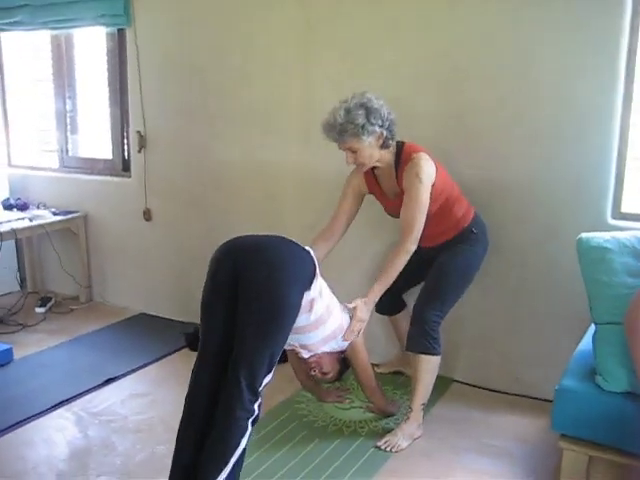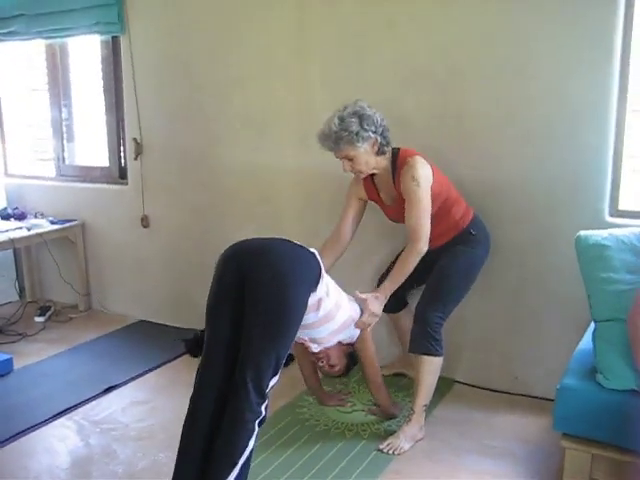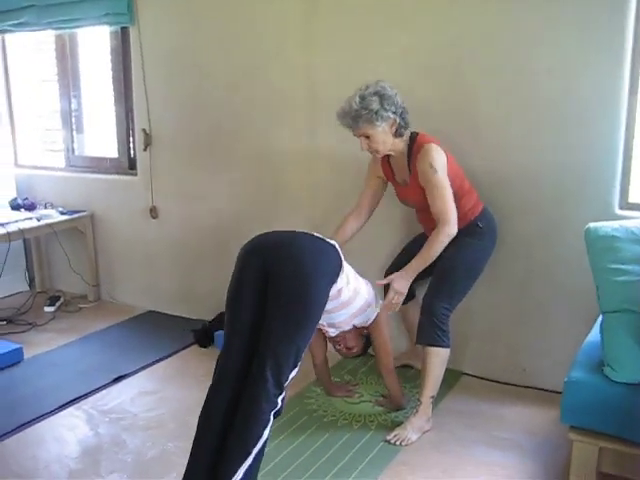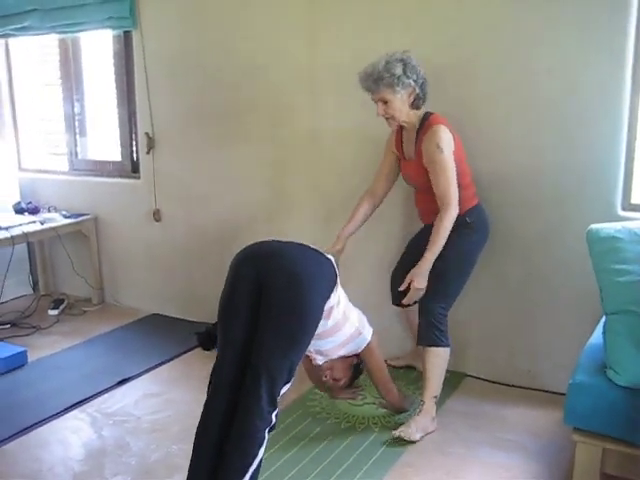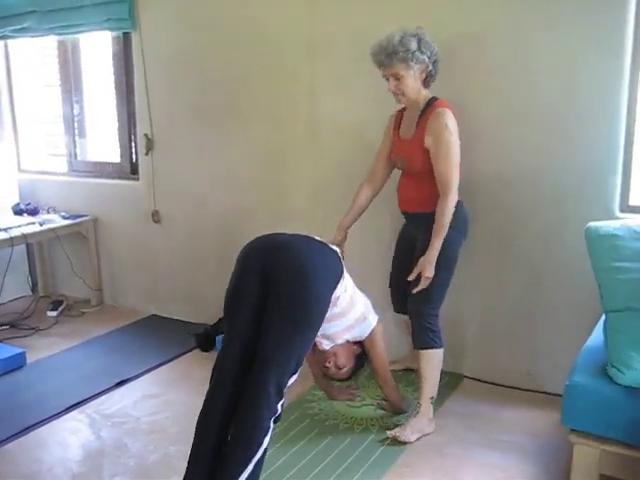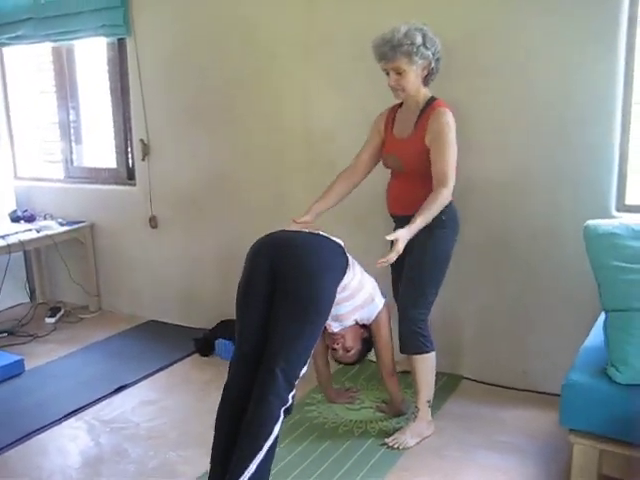
dt=0.4s
person 1, frame 1
left shoulder: (416, 165)
right shoulder: (362, 177)
left elbow: (408, 242)
right elbow: (333, 231)
left wrist: (368, 299)
left hip: (464, 239)
right hip: (427, 242)
left knee: (426, 316)
right knee: (387, 295)
left ankle: (414, 422)
right ankle: (409, 359)
person 1, frame 2
left shoulder: (413, 169)
right shoulder: (362, 183)
left elbow: (418, 244)
right elbow: (339, 239)
left wrist: (378, 297)
left hip: (465, 240)
right hip: (432, 243)
left knee: (428, 317)
right knee: (389, 290)
left ankle: (416, 423)
right ankle: (410, 360)
person 1, frame 3
left shoulder: (428, 155)
right shoulder: (381, 163)
left elbow: (448, 226)
right elbow: (359, 214)
left wrist: (408, 276)
left hip: (471, 231)
right hip: (438, 230)
left knee: (435, 308)
right knee: (393, 279)
left ankle: (423, 415)
right ankle: (418, 352)
person 1, frame 4
left shoulder: (436, 135)
right shoulder: (397, 137)
left elbow: (451, 208)
right elbow: (374, 195)
left wrist: (425, 267)
right wrist: (339, 242)
left hip: (465, 225)
right hip: (437, 223)
left knee: (432, 307)
right knee: (400, 282)
left ankle: (427, 414)
right ankle: (421, 353)
person 1, frame 5
left shoulder: (440, 118)
right shoulder: (397, 120)
left elbow: (449, 193)
right elbow: (374, 180)
left wrist: (433, 254)
right wrist: (342, 229)
left hip: (442, 222)
right hip: (414, 220)
left knee: (424, 309)
right knee: (400, 290)
left ankle: (424, 416)
right ankle: (420, 355)
person 1, frame 6
left shoulder: (439, 117)
right shoulder: (387, 118)
left elbow: (445, 187)
right elbow: (355, 171)
left wrist: (410, 232)
right wrist: (312, 213)
left hip: (432, 226)
right hip: (403, 224)
left knee: (413, 314)
right knee: (404, 305)
left ankle: (423, 419)
right ankle: (417, 362)
person 2, frame 1
right shoulder: (343, 327)
left elbow: (301, 369)
right elbow: (369, 384)
left wrist: (320, 392)
right wrist: (386, 407)
right hip: (283, 267)
left knee: (207, 381)
right knee: (242, 393)
person 2, frame 2
right shoulder: (351, 319)
left elbow: (306, 363)
right elbow: (374, 379)
left wrist: (322, 395)
right wrist: (388, 409)
right hip: (288, 269)
left knee: (212, 383)
right knee: (250, 394)
person 2, frame 3
right shoulder: (365, 302)
left elbow: (317, 354)
right elbow: (386, 365)
left wrist: (330, 386)
right wrist: (396, 400)
left hip: (258, 249)
right hip: (308, 263)
left knee: (231, 372)
right knee: (267, 384)
person 2, frame 4
right shoulder: (355, 330)
left elbow: (309, 361)
right elbow: (385, 384)
left wrist: (333, 390)
right wrist: (400, 405)
left hip: (250, 259)
right hip: (303, 273)
left knee: (224, 386)
right knee: (260, 398)
person 2, frame 5
right shoulder: (361, 318)
left elbow: (312, 356)
right elbow: (385, 378)
left wrist: (331, 388)
right wrist: (398, 405)
left hip: (258, 251)
right hip: (310, 266)
left knee: (229, 375)
right knee: (266, 390)
person 2, frame 6
right shoulder: (370, 301)
left elbow: (319, 343)
right elbow: (388, 369)
left wrist: (330, 391)
right wrist: (397, 406)
left hip: (266, 248)
right hip: (315, 262)
left knee: (243, 371)
right knee: (276, 382)
